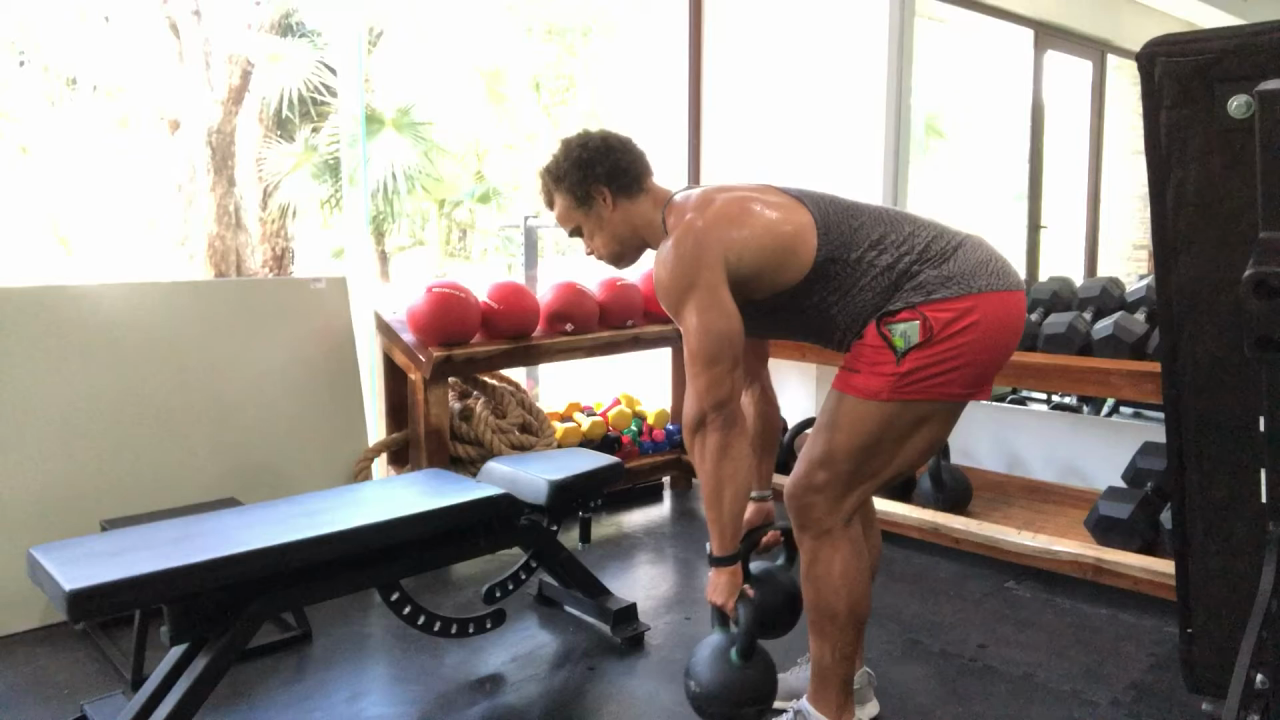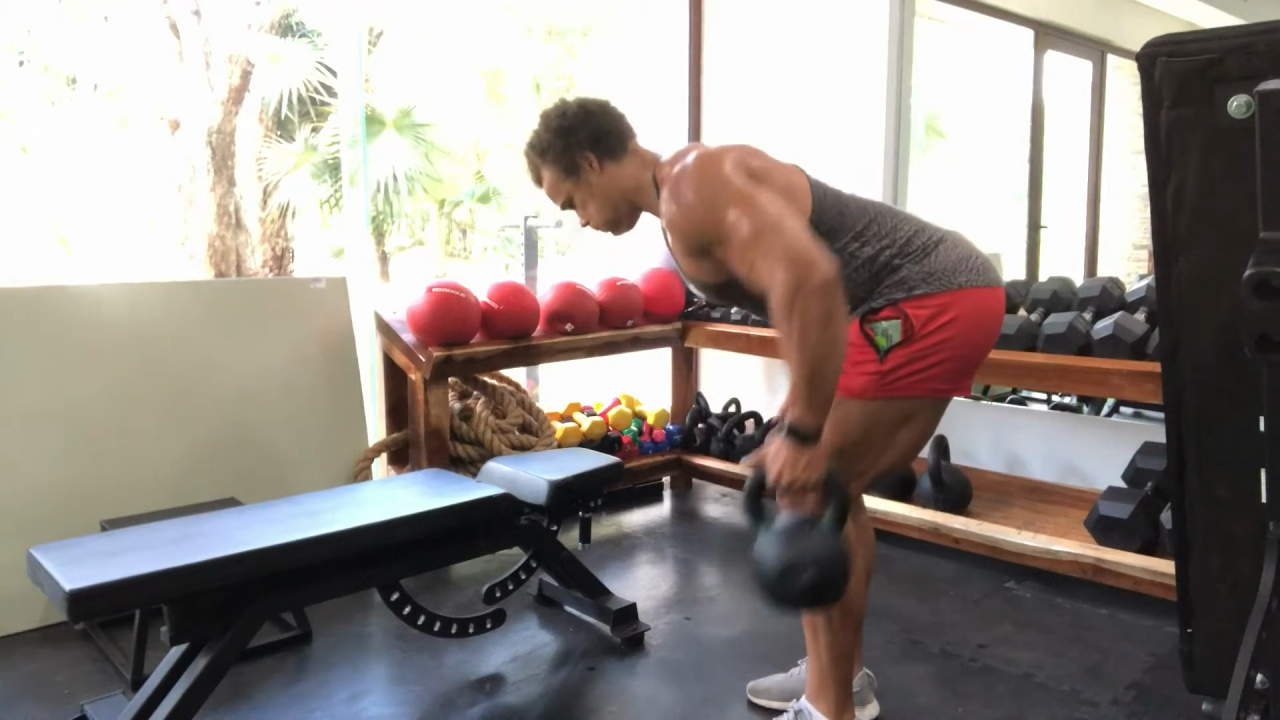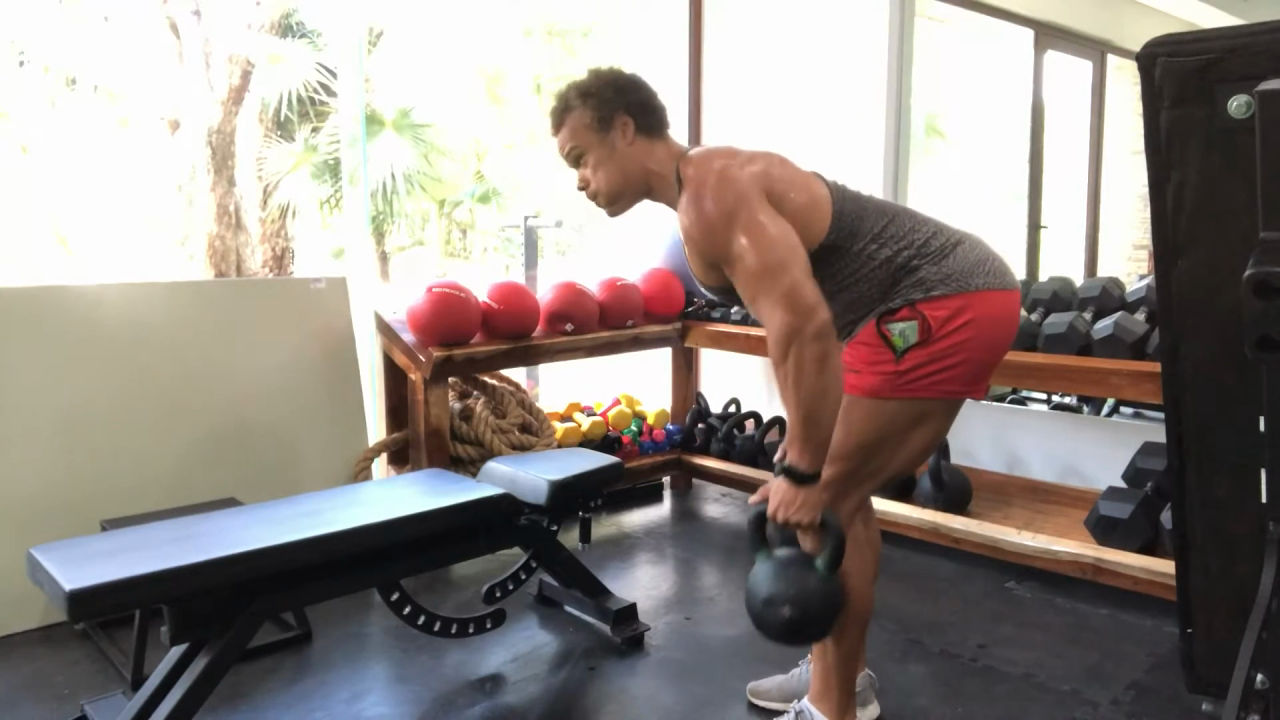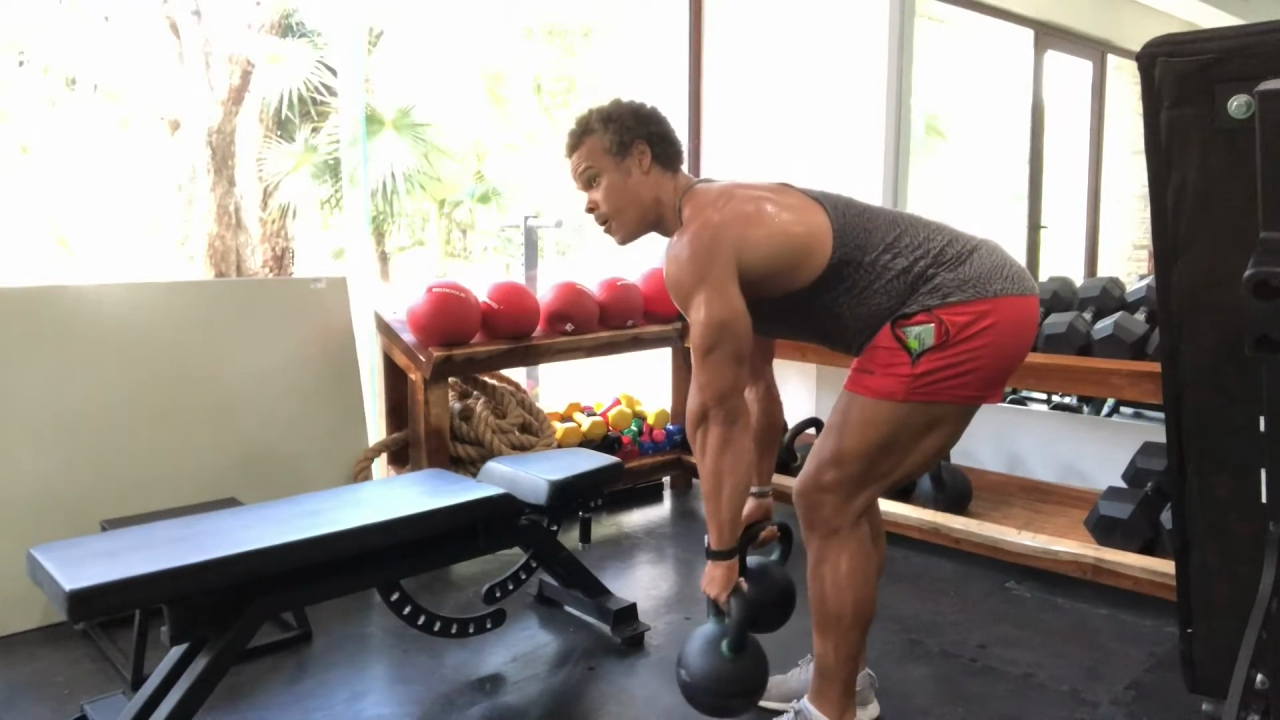
dt=1s
person 1, frame 1
left shoulder: (685, 251)
right shoulder: (708, 225)
left elbow: (710, 417)
right elbow: (750, 387)
left wrist: (723, 558)
right wrist: (758, 496)
left hip: (949, 308)
right hip: (971, 293)
left knee: (818, 500)
right knee: (840, 491)
person 1, frame 2
left shoulder: (689, 190)
right shoulder: (689, 197)
left elbow: (810, 280)
right elbow: (801, 276)
left wrist: (801, 436)
right wrist: (800, 421)
left hip: (928, 304)
right hip: (947, 291)
left knee: (809, 500)
right knee: (826, 493)
person 1, frame 3
left shoulder: (710, 197)
right shoulder: (711, 186)
left elbow: (802, 329)
right elbow: (800, 320)
left wrist: (801, 474)
right wrist: (807, 452)
left hip: (945, 305)
right hip: (964, 293)
left knee: (827, 498)
right knee: (838, 490)
person 1, frame 4
left shoulder: (698, 244)
right shoulder: (724, 220)
left elbow: (715, 412)
right elbow: (755, 386)
left wrist: (720, 553)
right wrist: (757, 494)
left hip: (964, 311)
right hip: (984, 299)
left knee: (827, 501)
right knee: (844, 493)
